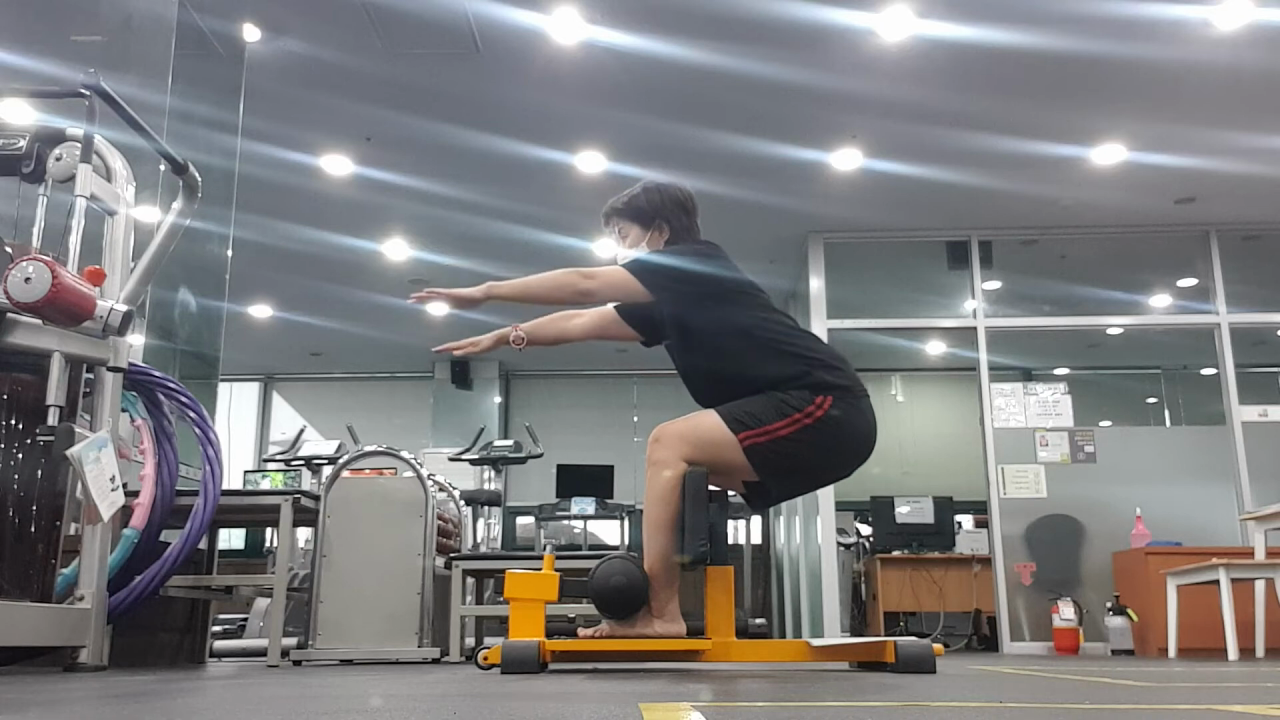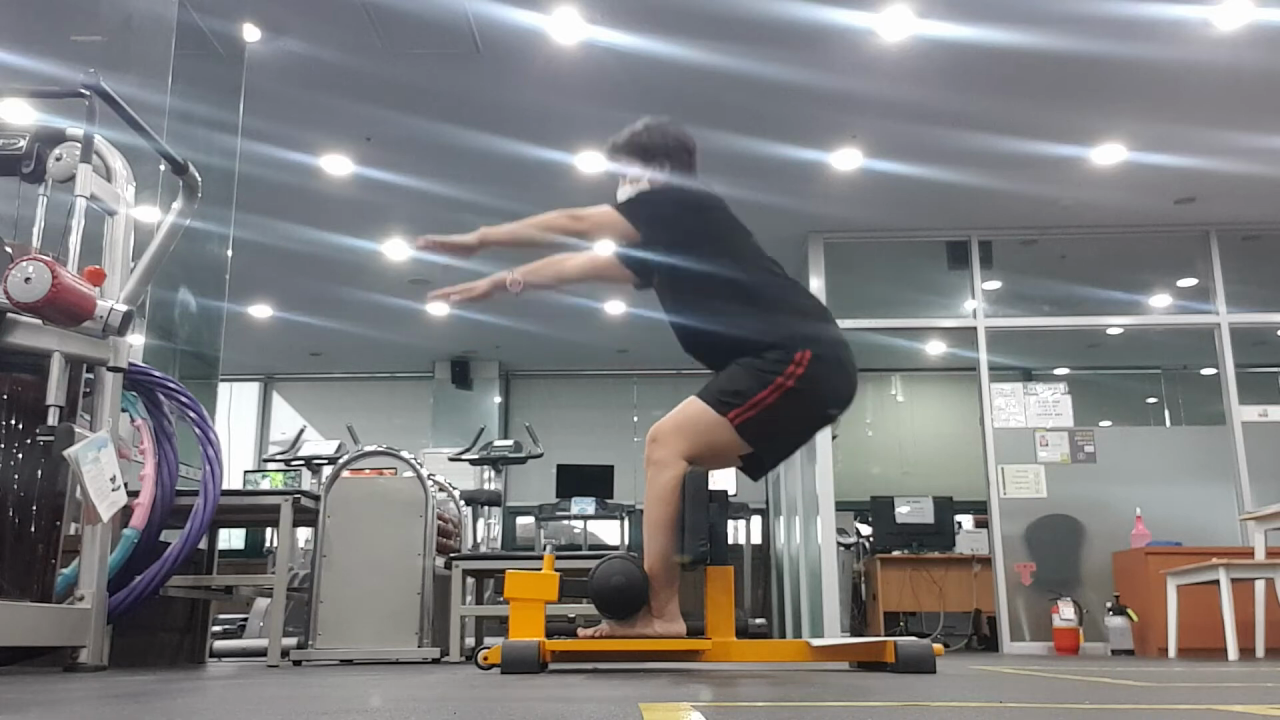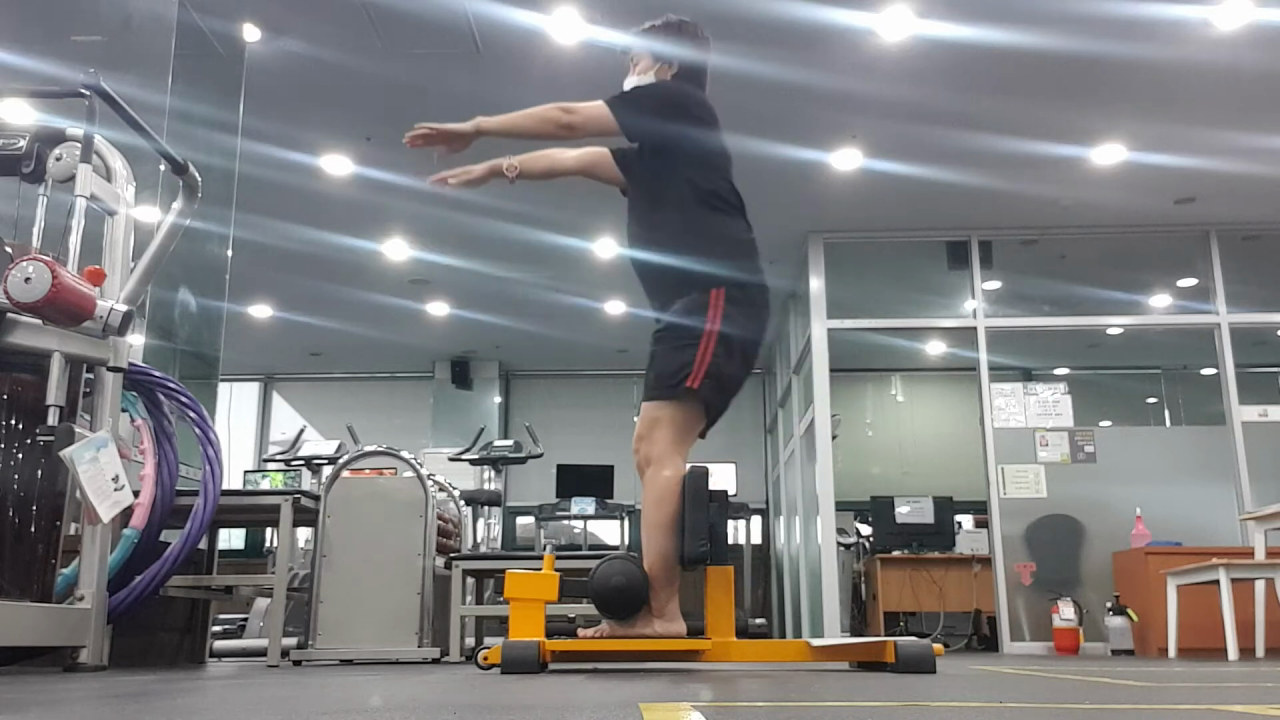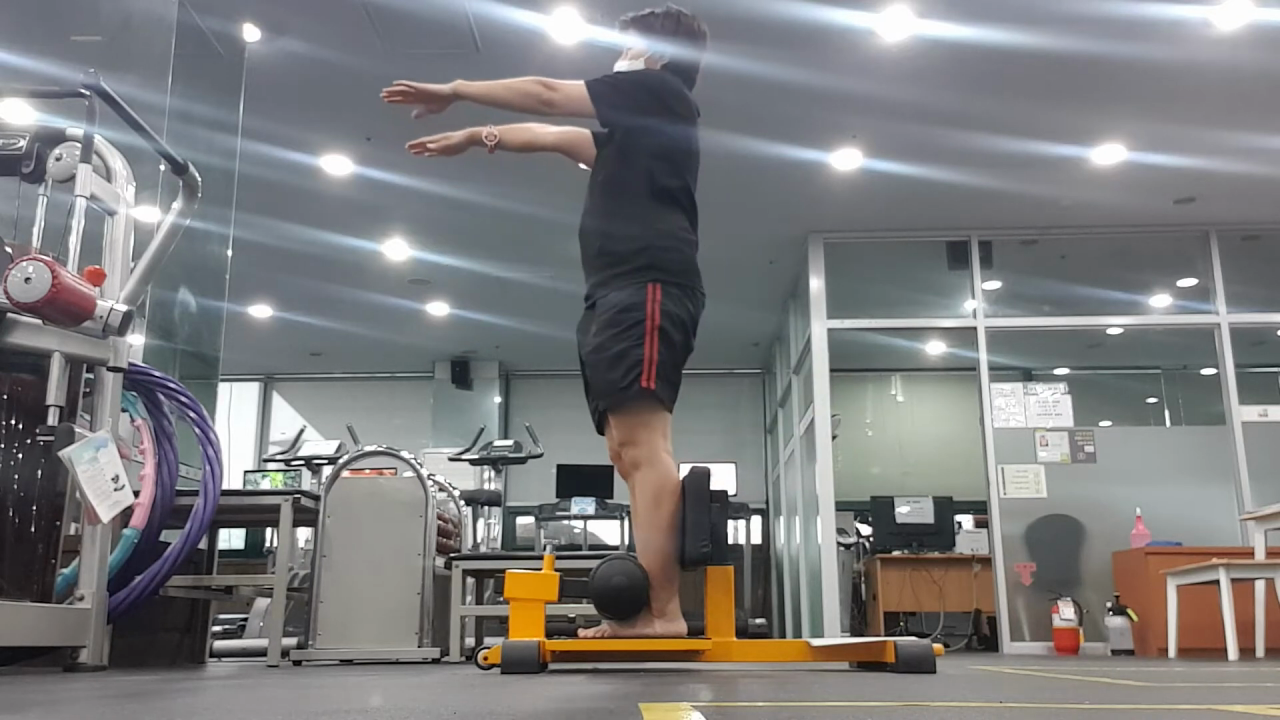
dt=0.5s
person 1, frame 1
left shoulder: (697, 264)
right shoulder: (668, 305)
left elbow: (585, 286)
right elbow: (581, 322)
left wrist: (485, 292)
right wrist: (502, 337)
left hip: (828, 412)
right hip: (825, 421)
left knee: (668, 445)
right knee: (681, 483)
left ankle: (659, 613)
person 1, frame 2
left shoulder: (686, 201)
right shoulder: (666, 242)
left elbow: (577, 225)
right elbow: (581, 264)
left wrist: (479, 238)
right wrist: (498, 282)
left hip: (801, 360)
right hip: (796, 365)
left knee: (667, 442)
right knee: (674, 456)
left ankle: (658, 614)
right ankle: (665, 611)
person 1, frame 3
left shoulder: (677, 103)
right shoulder: (655, 152)
left elbow: (567, 120)
right elbow: (573, 160)
left wrist: (474, 127)
right wrist: (494, 169)
left hip: (715, 298)
right hip: (696, 305)
left knee: (658, 445)
right knee: (653, 449)
left ankle: (660, 612)
right ankle: (658, 608)
person 1, frame 4
left shoulder: (661, 94)
right shoulder: (635, 130)
left elbow: (547, 94)
right elbow: (552, 135)
left wrist: (453, 90)
right wrist: (476, 136)
left hip: (646, 289)
right hip: (619, 295)
left knee: (643, 447)
right knee: (629, 450)
left ankle: (660, 612)
right ankle: (653, 610)
